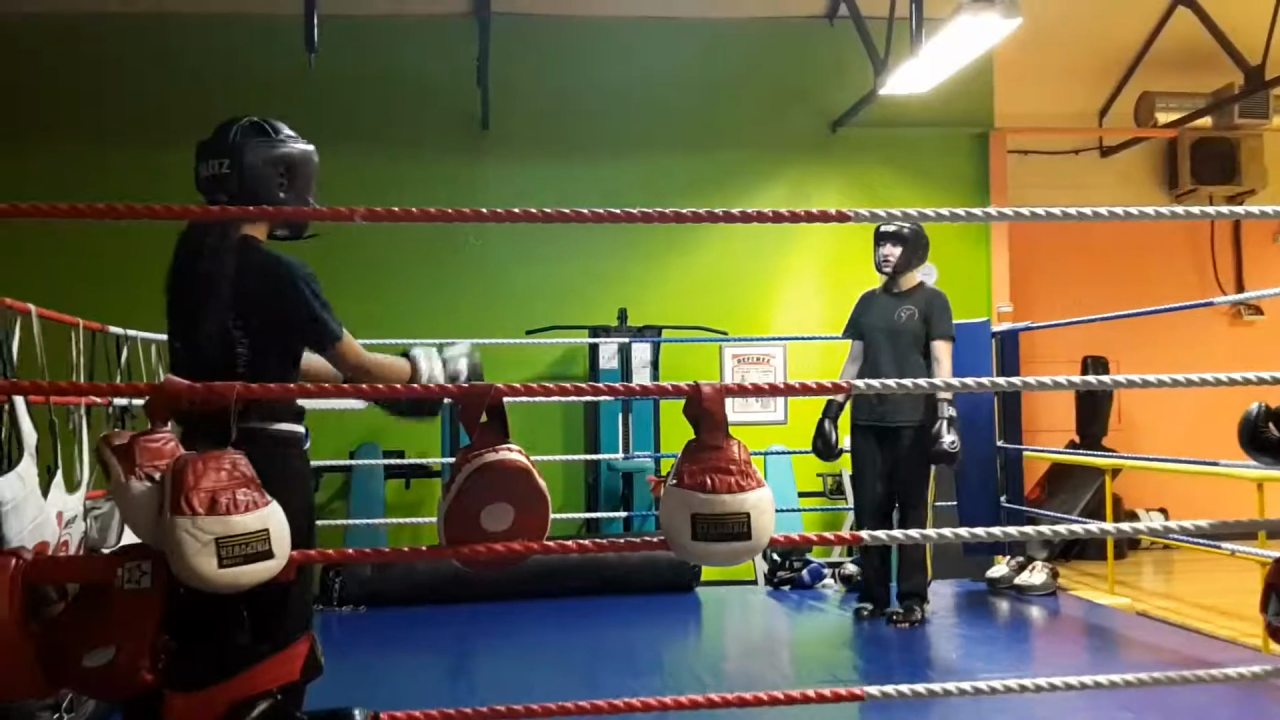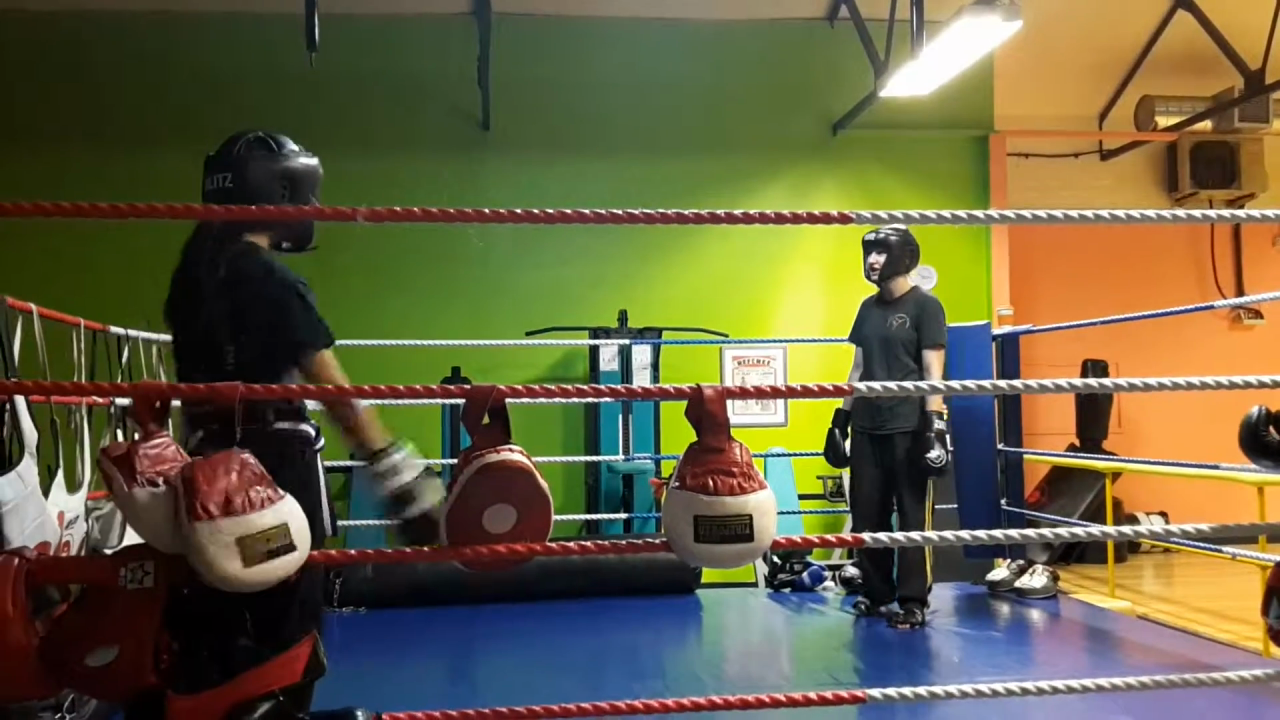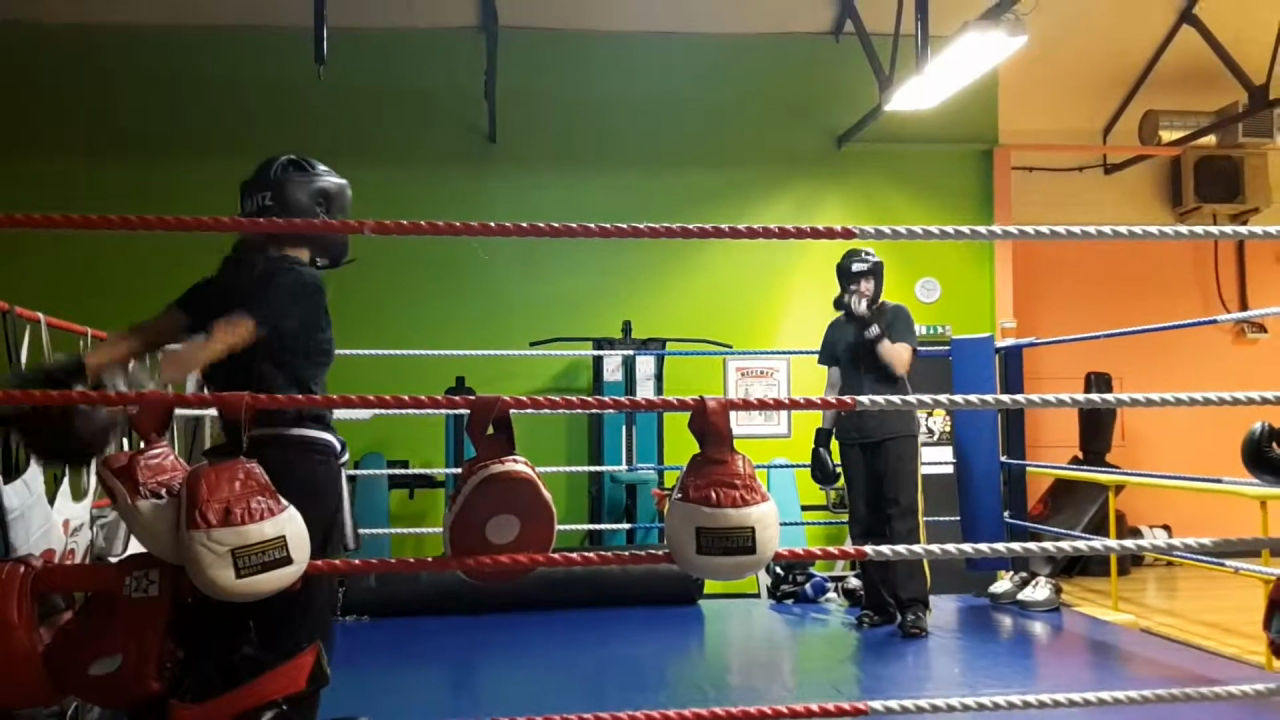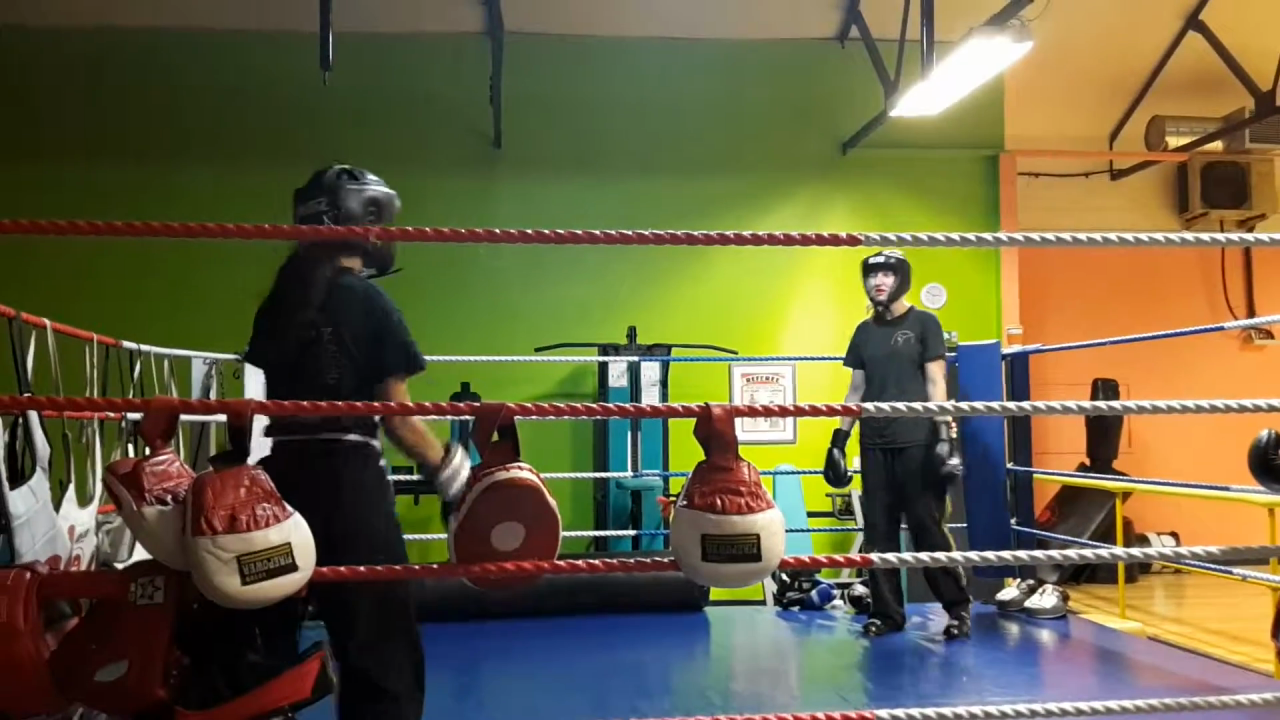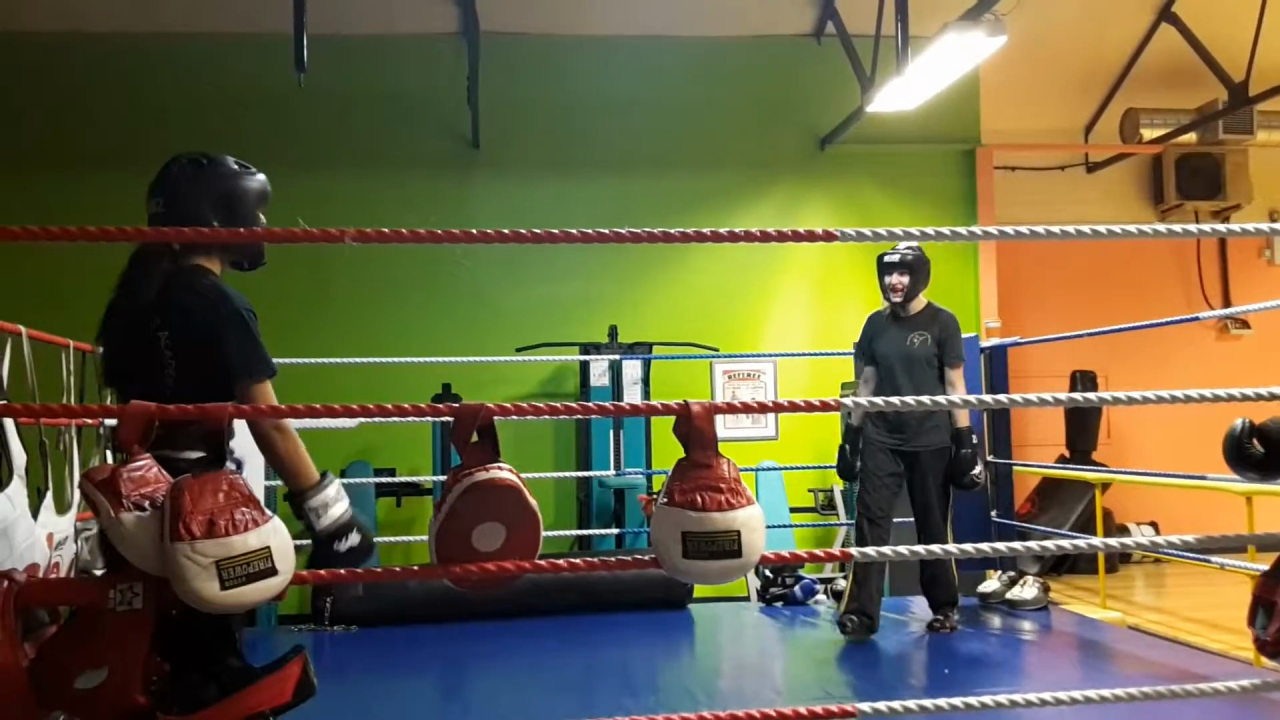
dt=1s
person 1, frame 1
left shoulder: (194, 263)
right shoulder: (277, 274)
right elbow: (356, 364)
left wrist: (347, 380)
right wrist: (434, 369)
left hip: (200, 460)
right hip: (268, 461)
left knee: (204, 621)
right knee: (275, 625)
person 1, frame 2
left shoulder: (195, 278)
right shoulder: (272, 281)
right elbow: (335, 392)
right wrist: (407, 478)
left hip: (212, 459)
right hip: (271, 461)
left knee: (216, 625)
right knee: (282, 625)
person 1, frame 3
left shoulder: (233, 280)
right shoulder: (302, 285)
left elbow: (147, 333)
right elbow: (215, 343)
left wrist: (74, 370)
left hip: (239, 463)
right hip: (300, 466)
left knee: (221, 628)
right knee: (295, 630)
person 1, frame 4
left shoulder: (280, 302)
right shoulder: (370, 304)
right elbow: (396, 417)
right wrist: (453, 471)
left hip: (280, 473)
right hip: (346, 475)
right knee: (379, 639)
person 1, frame 5
left shoulder: (141, 296)
right shoulder: (218, 304)
right elbow: (267, 423)
right wrist: (328, 513)
left knee: (164, 664)
right knee: (209, 671)
person 2, frame 1
left shoulder: (931, 300)
right shoulder: (868, 301)
left elbow: (941, 360)
left wrist: (944, 412)
right wrist: (831, 411)
left hip: (911, 422)
right hip: (866, 421)
left knee: (913, 511)
right knee: (869, 510)
left ankle: (912, 599)
right ankle: (873, 594)
person 2, frame 2
left shoulder: (925, 306)
right shoulder: (868, 307)
left elbow: (933, 371)
left wrist: (935, 427)
right wrist: (841, 419)
left hip: (907, 427)
right hip: (866, 427)
left knee: (912, 515)
right knee: (865, 514)
left ankle: (912, 601)
right ankle: (876, 593)
person 2, frame 3
left shoulder: (895, 315)
right shoulder: (837, 328)
left elbow: (900, 366)
left wrist: (869, 325)
right wrist: (822, 437)
left hip: (896, 430)
right hip: (853, 436)
left knee: (902, 515)
right knee: (863, 521)
left ankle: (914, 605)
right ankle: (878, 602)
person 2, frame 4
left shoulder: (924, 323)
right shoulder: (864, 331)
left elbow: (936, 381)
left wrist: (943, 431)
right wrist: (839, 439)
left hip: (917, 440)
right hip: (875, 442)
left knee: (926, 523)
right knee: (878, 528)
left ankle: (957, 606)
right ankle: (887, 611)
person 2, frame 5
left shoulder: (941, 322)
right shoulder: (876, 324)
left elbow: (955, 385)
left wrist: (965, 440)
right wrist: (850, 436)
left hip: (931, 441)
right hip: (880, 438)
left knee: (933, 526)
right knee: (870, 519)
left ankle: (944, 607)
right ankle: (861, 611)
